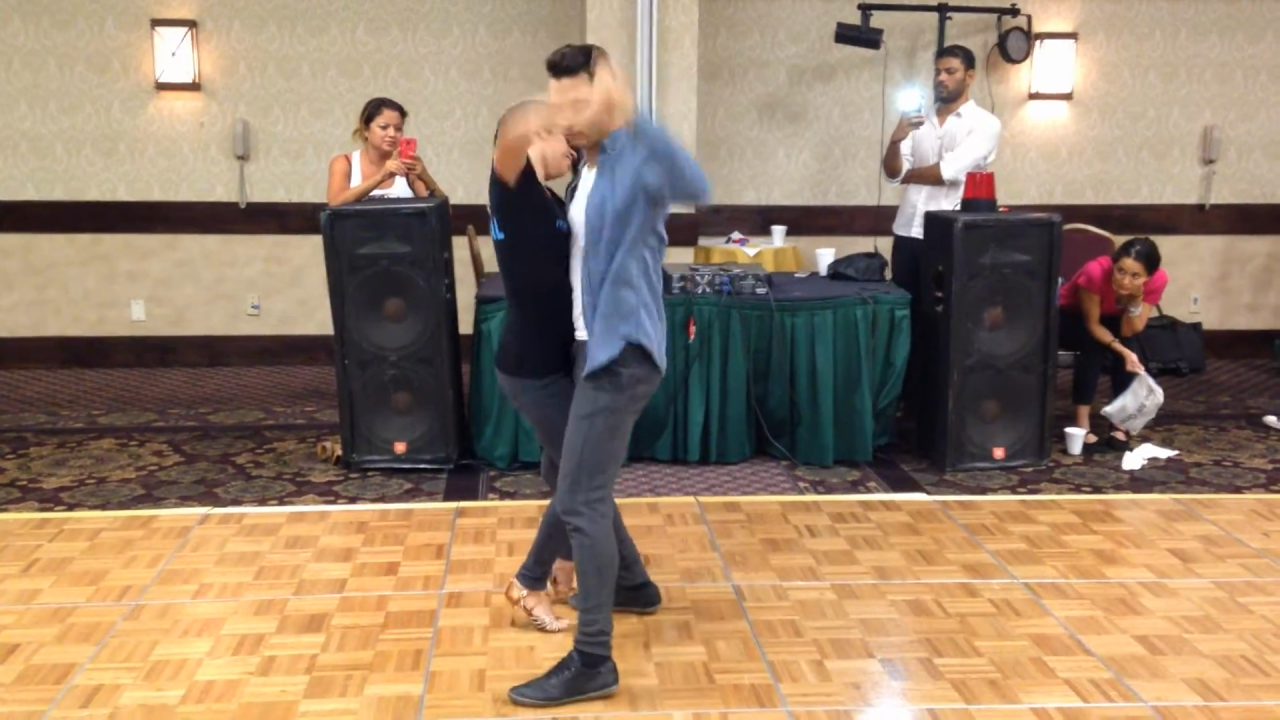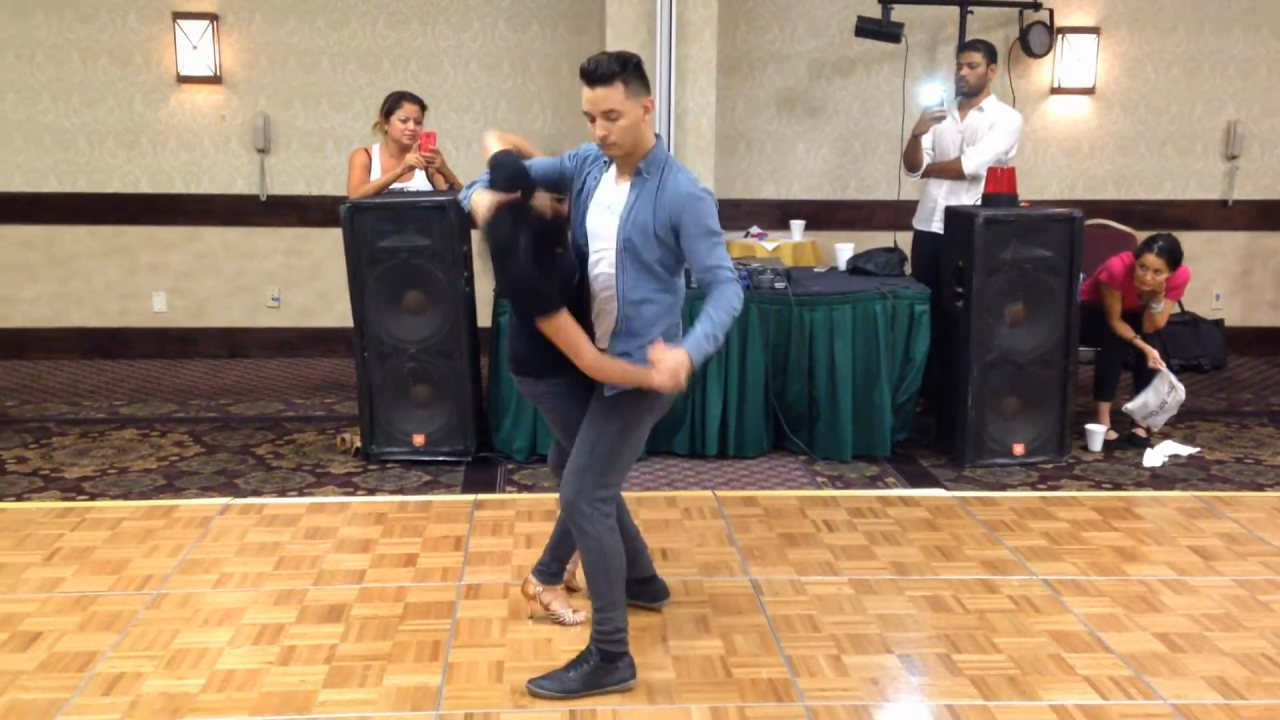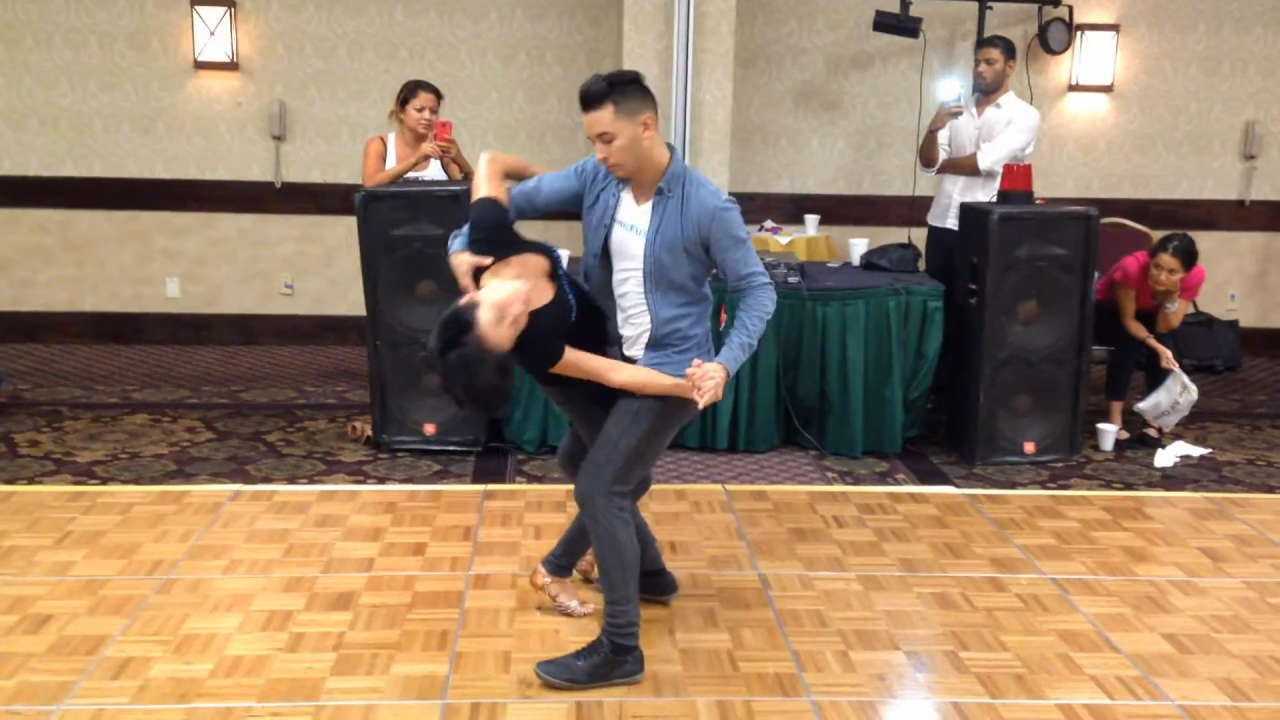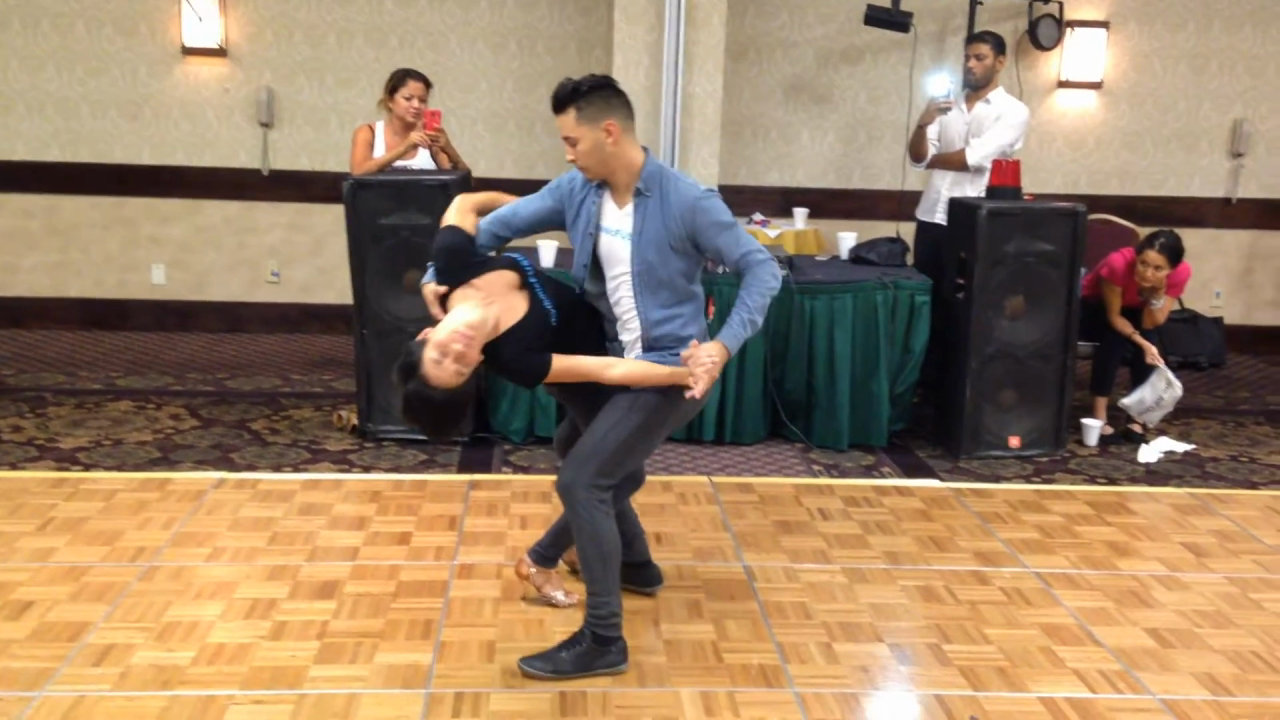
dt=0.3s
person 1, frame 1
left shoulder: (639, 164)
right shoulder: (585, 171)
left elbow: (694, 185)
left wrist: (631, 120)
left hip: (623, 354)
right hip: (596, 350)
left knee: (579, 500)
right knee: (583, 485)
left ankle: (592, 661)
right ankle: (633, 583)
person 1, frame 2
left shoulder: (683, 195)
right shoulder: (589, 164)
left elbow: (723, 287)
right elbow: (520, 171)
left wrist: (689, 351)
right wrist: (482, 194)
left hip: (643, 364)
right hip: (597, 355)
left knee: (583, 495)
right knee: (590, 479)
left ankle: (609, 657)
right ankle: (640, 578)
person 1, frame 3
left shoulder: (708, 208)
right shoulder: (596, 179)
left elbow: (757, 291)
right elbow: (520, 197)
left wrist: (724, 364)
right wrist: (465, 246)
left hip: (673, 369)
right hip: (618, 360)
left knee: (601, 489)
right knee: (580, 459)
left ankle: (619, 650)
right ankle: (646, 569)
person 1, frame 4
left shoulder: (687, 202)
right shoulder: (574, 192)
left elbow: (763, 270)
right elbow: (504, 222)
left wrist: (724, 344)
right wrist: (443, 273)
left hip: (672, 370)
right hip: (620, 362)
left knee: (581, 480)
right knee: (599, 468)
left ankle: (603, 641)
right ankle: (629, 557)
person 2, frame 1
left shoulder: (542, 196)
right shoulder: (512, 182)
right elbow: (515, 130)
left hip: (551, 358)
right hip: (533, 367)
left knee: (565, 467)
left ankle: (564, 565)
right ankle: (531, 583)
person 2, frame 2
left shoulder: (509, 189)
right shoulder: (533, 278)
left elbow: (497, 140)
right elbow: (591, 362)
right wrist: (657, 376)
right hip: (538, 367)
left knee: (572, 466)
left ankle: (576, 559)
right ankle: (547, 581)
person 2, frame 3
left shoulder: (487, 234)
right shoulder: (536, 346)
left elbow: (490, 162)
right elbow: (613, 374)
right wrist: (689, 387)
right hip: (579, 385)
right ankle: (554, 572)
person 2, frame 4
left shoulder: (450, 259)
right shoulder: (510, 356)
left elbow: (466, 203)
right elbow: (607, 370)
right wrist: (683, 375)
right ankle: (539, 562)
person 3, frame 1
left shoulder: (984, 123)
right shoulder: (919, 119)
left elbow: (949, 171)
right elbow: (892, 173)
left wrist: (907, 174)
right wrist: (895, 140)
right hip: (908, 231)
right knee: (905, 313)
right ankle: (908, 391)
person 3, frame 2
left shoulder: (1006, 118)
right shoulder: (941, 113)
left elbow: (970, 166)
right elbow: (912, 166)
left wrist: (927, 168)
right wrist: (917, 134)
right hip: (928, 225)
right ankle: (927, 387)
person 3, frame 3
left shoulder: (1023, 115)
right shoulder: (958, 110)
left elbow: (985, 162)
right elbow: (927, 163)
left wrist: (943, 165)
right wrist: (933, 129)
right hip: (943, 222)
right ankle: (939, 384)
person 3, frame 4
left shoulder: (1013, 111)
right shoulder: (947, 105)
left elbow: (974, 158)
right elbow: (917, 158)
left wrist: (931, 160)
right wrist: (922, 125)
right hip: (931, 217)
right ankle: (926, 379)
person 4, frame 1
left shoulder: (1158, 280)
right shoulder: (1095, 272)
left elbow: (1129, 332)
right elbow: (1092, 324)
left wrist: (1136, 299)
right wrist: (1122, 351)
left hip: (1111, 320)
right hip: (1070, 318)
left knee: (1127, 343)
right knee: (1094, 344)
right ankle: (1082, 426)
person 4, frame 2
left shoulder: (1180, 276)
right shoulder: (1117, 267)
left elbow: (1151, 328)
right elbow: (1114, 320)
left wrist: (1158, 295)
right wrist: (1144, 347)
left hip: (1133, 316)
right hip: (1092, 314)
left knee: (1150, 340)
right knee: (1115, 340)
left ankle: (1141, 421)
right ankle: (1103, 422)
person 4, frame 3
left shoulder: (1195, 276)
right shoulder: (1132, 267)
left elbow: (1164, 328)
right elbow: (1127, 320)
left wrist: (1172, 295)
right wrist: (1157, 347)
left hip: (1147, 316)
right hip: (1106, 314)
left knee: (1163, 339)
right knee: (1128, 340)
left ankle: (1153, 421)
right ankle: (1114, 421)
person 4, frame 4
left shoulder: (1181, 273)
right shoulder: (1118, 263)
left elbow: (1150, 324)
right elbow: (1113, 316)
left wrist: (1159, 291)
right wrist: (1142, 343)
left hip: (1134, 311)
right hip: (1092, 309)
left knee: (1148, 336)
right knee: (1114, 337)
left ankle: (1137, 417)
right ankle: (1099, 417)
